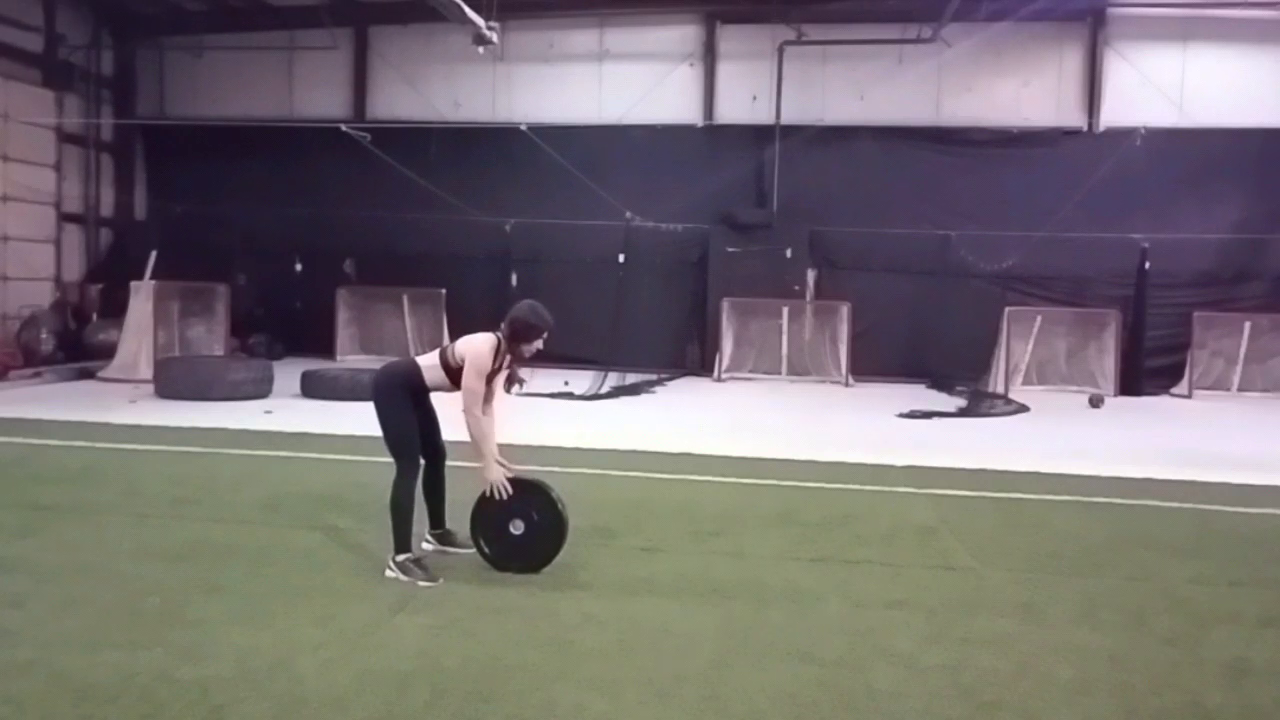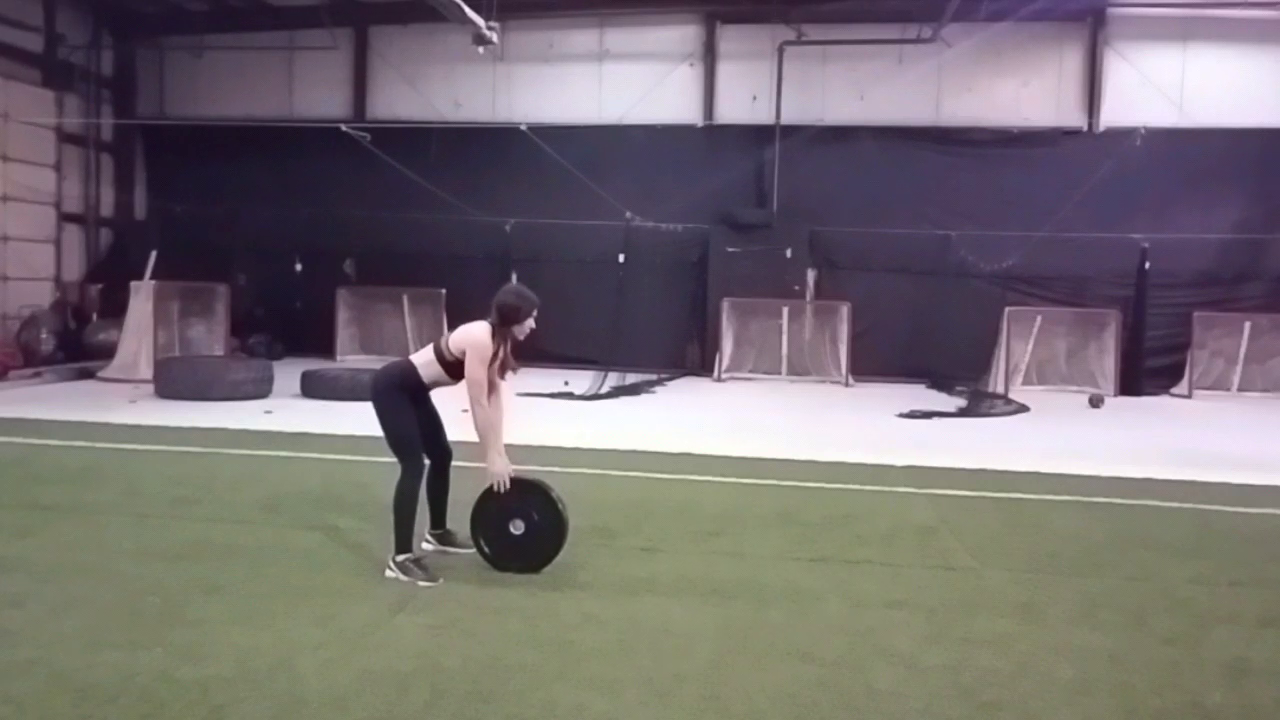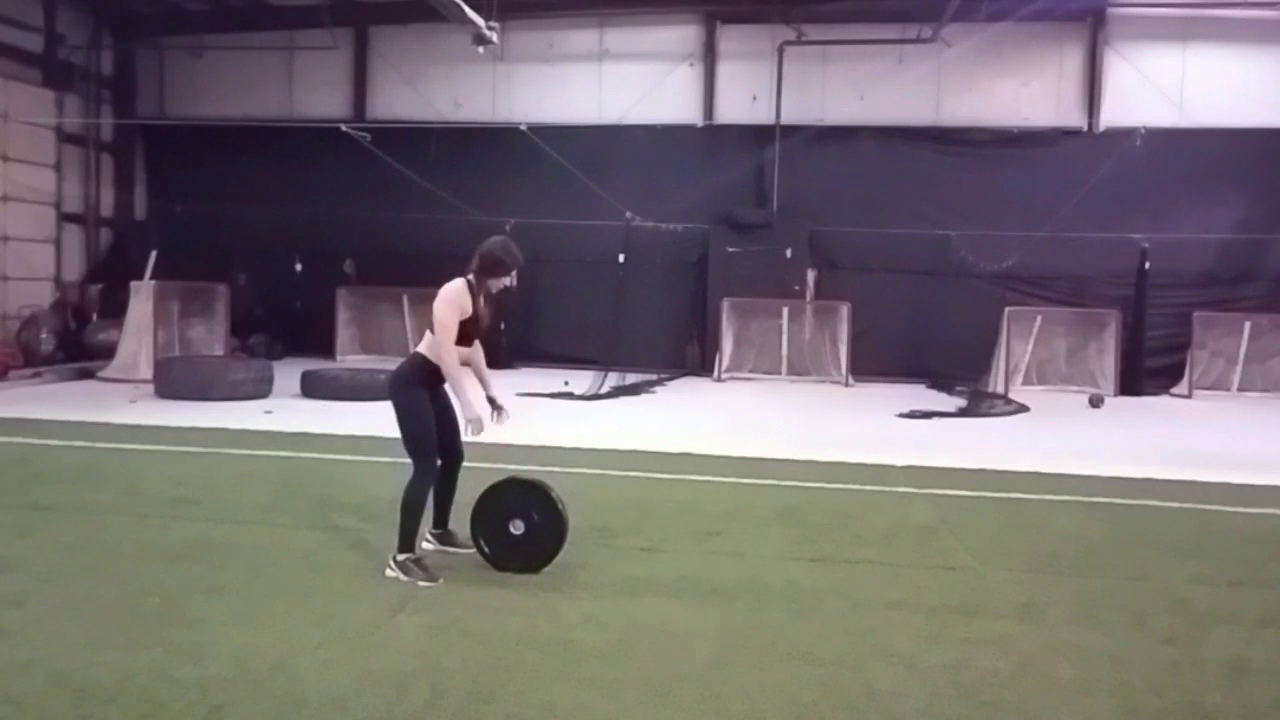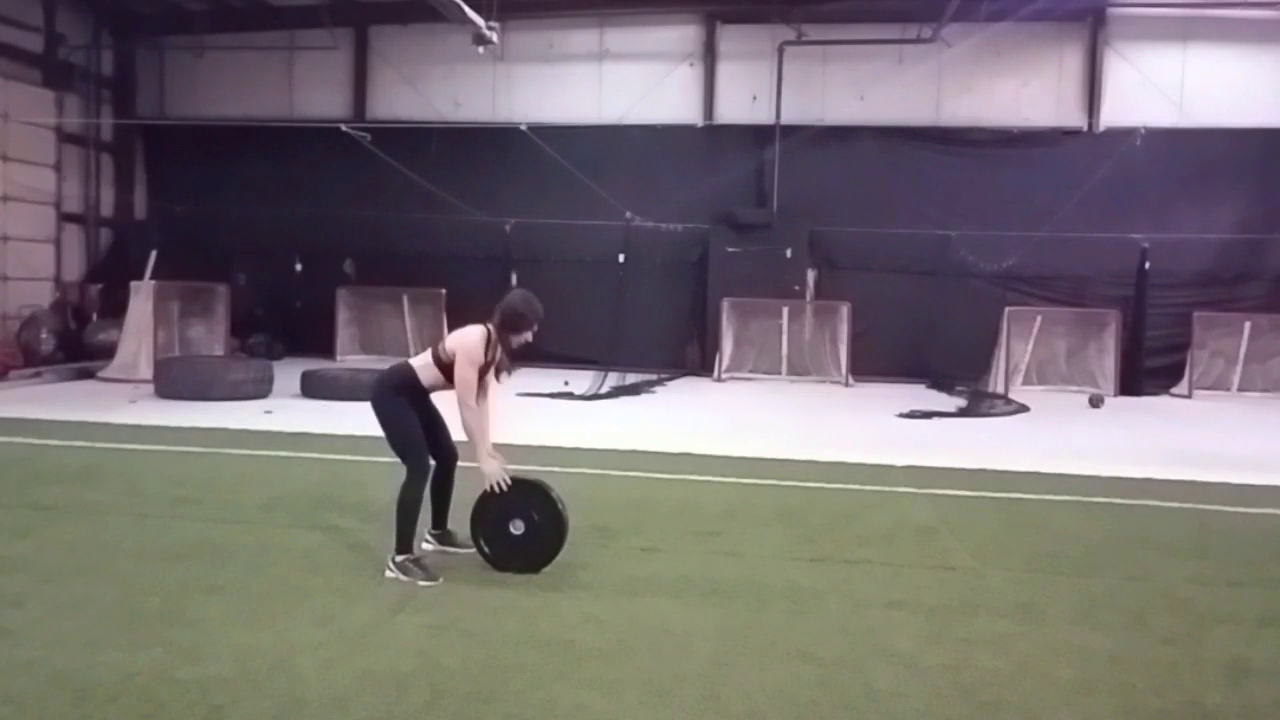
dt=0.5s
person 1, frame 1
left shoulder: (503, 353)
right shoulder: (482, 351)
left elbow: (487, 408)
right elbow: (472, 413)
left wrist: (493, 455)
right wrist: (487, 465)
left hip: (414, 390)
right hip: (393, 387)
left knee: (435, 457)
right knee: (409, 466)
left ankle: (437, 533)
right ankle: (400, 558)
person 1, frame 2
left shoulder: (498, 341)
right shoulder: (479, 340)
left elbow: (494, 398)
right elbow: (478, 405)
left wrist: (500, 450)
right wrist: (491, 458)
left hip: (413, 390)
right hip: (392, 388)
left knee: (442, 457)
right knee: (414, 466)
left ankle: (437, 533)
right ankle: (400, 558)
person 1, frame 3
left shoulder: (479, 294)
right shoulder: (456, 292)
left elbow: (472, 346)
right elbow: (444, 351)
left wrist: (489, 391)
right wrist: (467, 403)
left hip: (431, 385)
right hip: (411, 384)
left knee: (453, 457)
right knee: (427, 466)
left ankle: (438, 532)
right ankle: (402, 557)
person 1, frame 4
left shoulder: (496, 344)
right shoulder: (473, 343)
left elbow: (481, 398)
right elbow: (467, 407)
left wrist: (488, 447)
right wrist: (483, 460)
left hip: (415, 393)
right hip: (392, 392)
left knee: (447, 457)
right knee: (419, 468)
left ankle: (438, 533)
right ankle: (400, 558)
